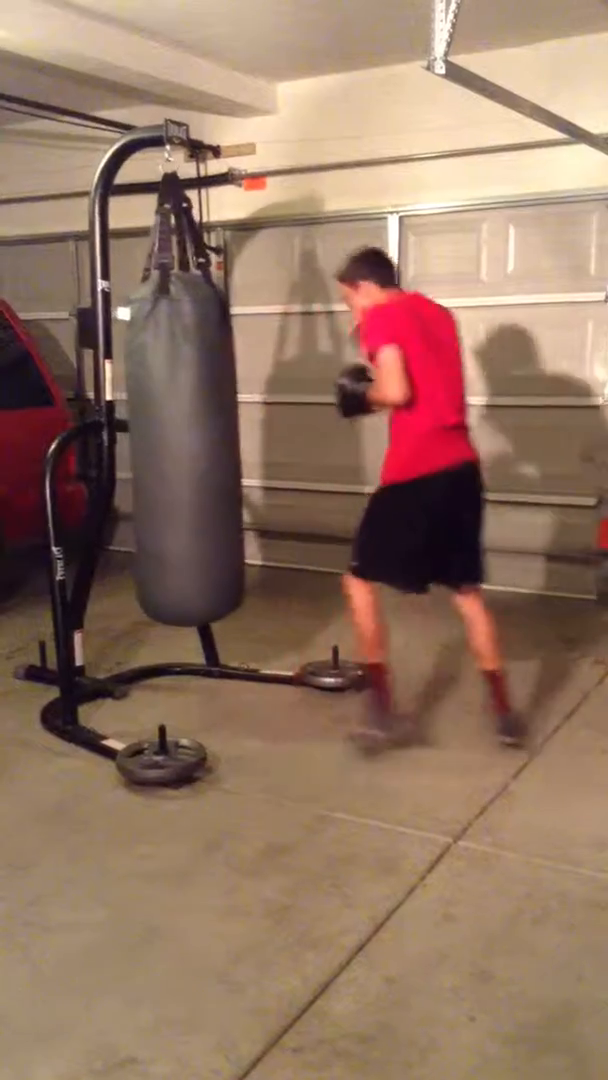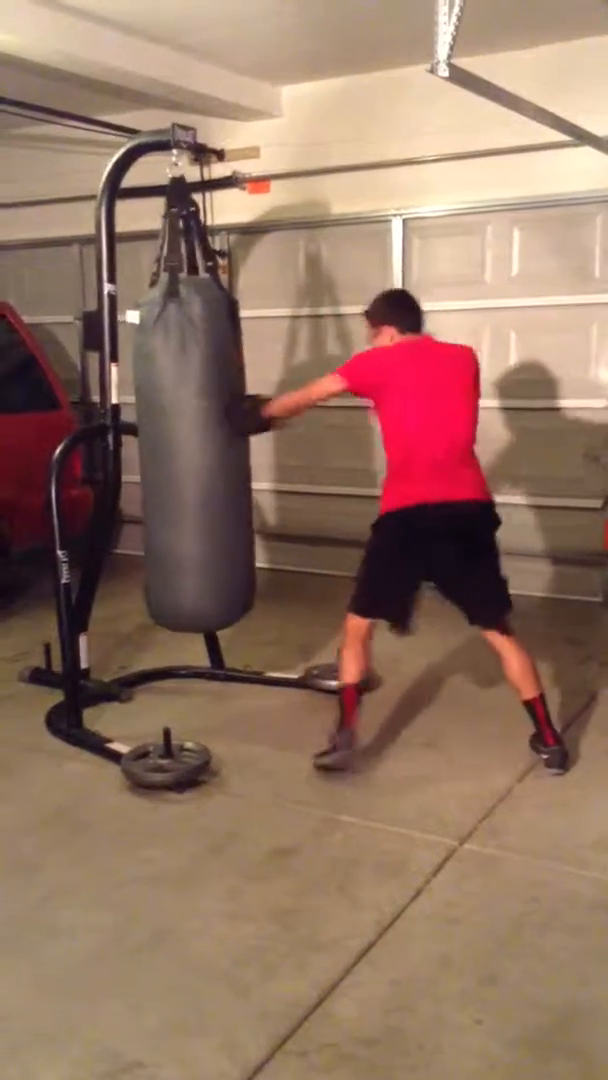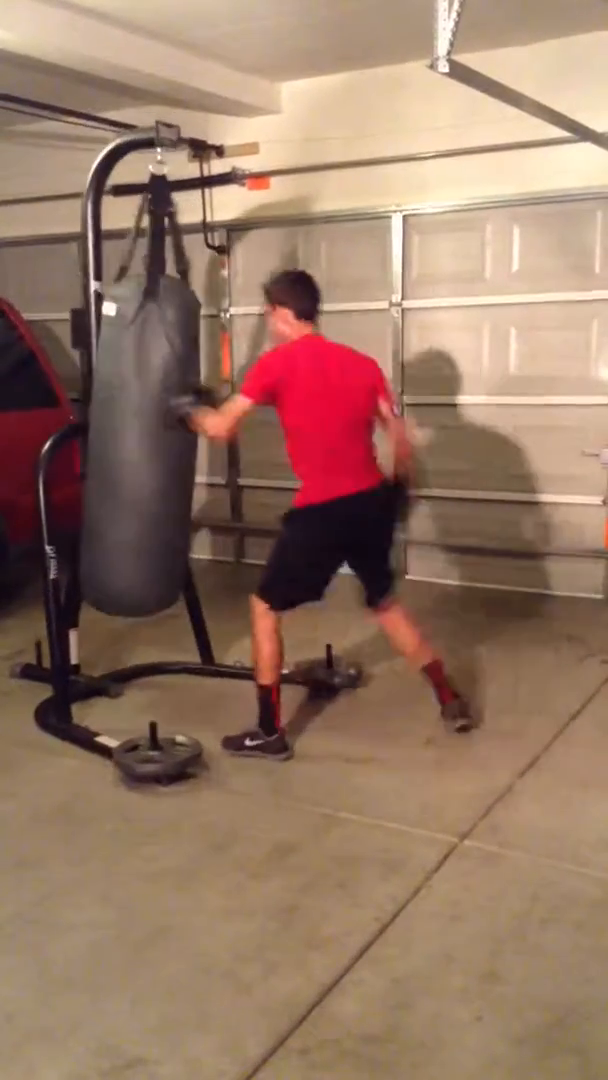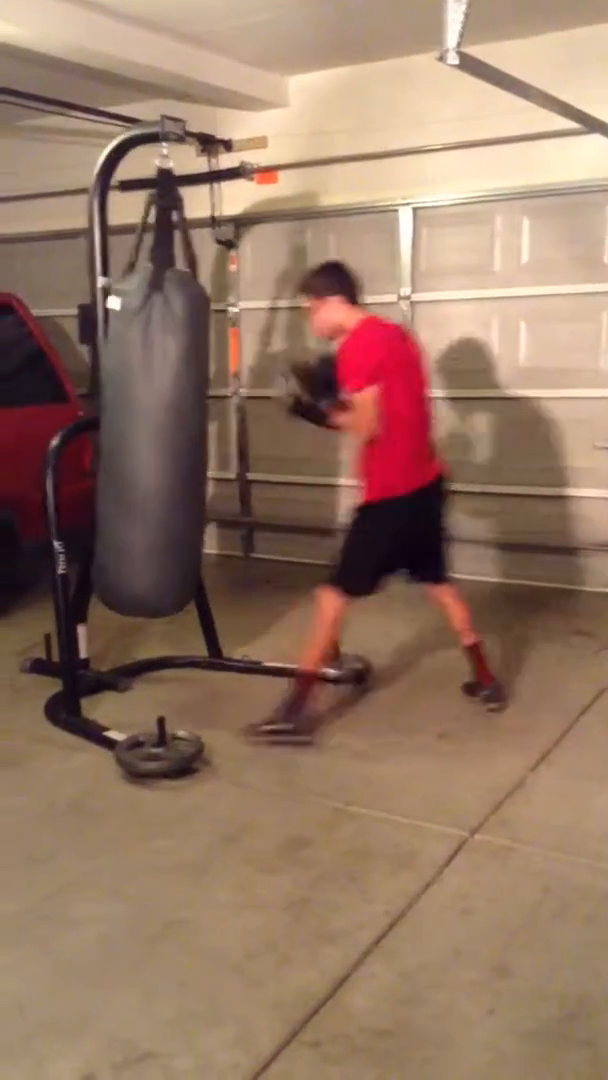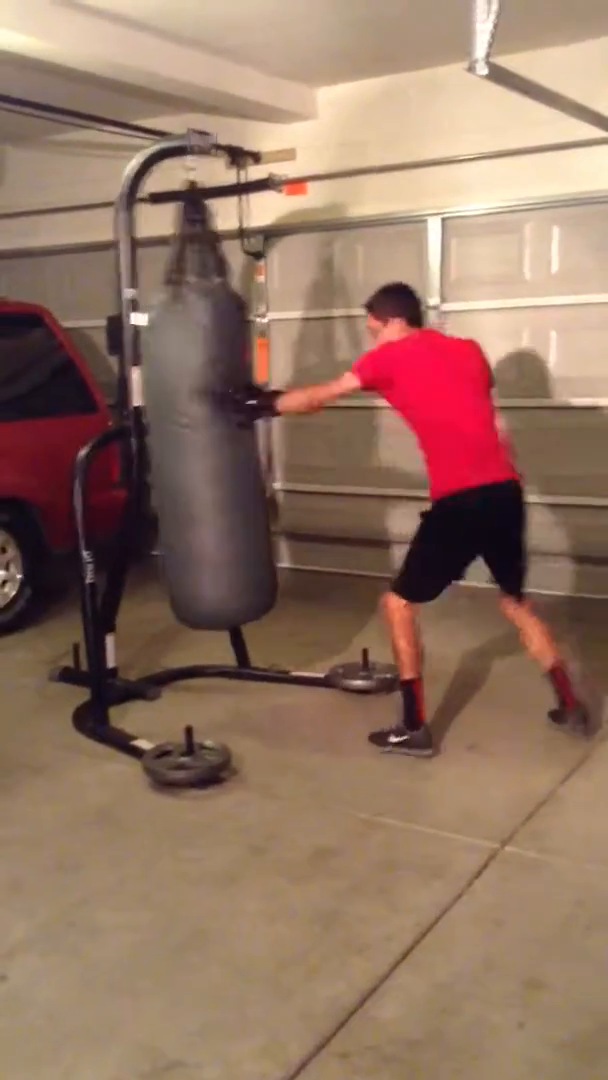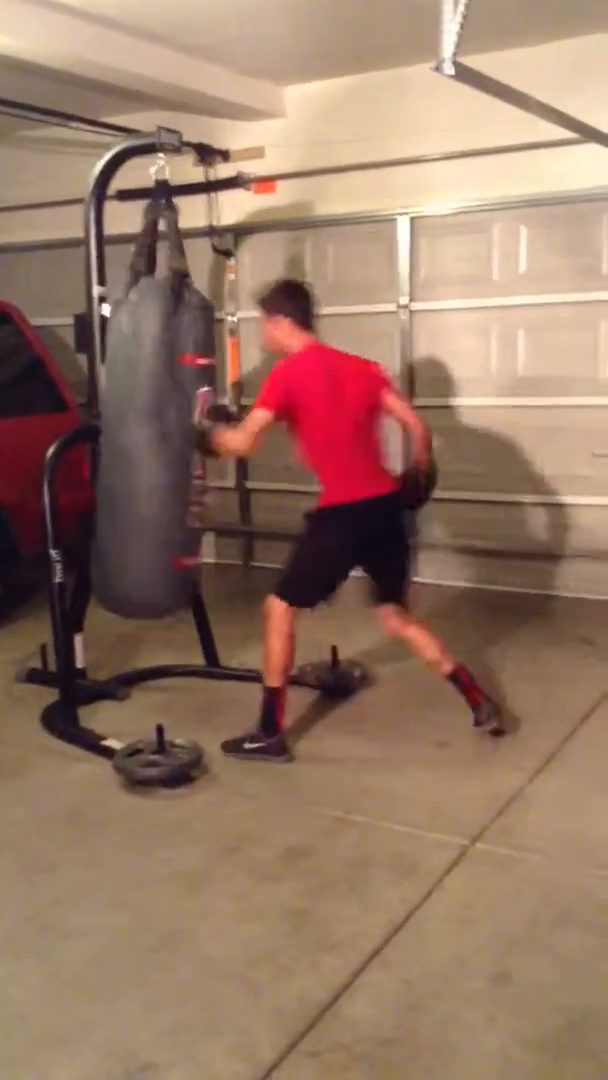
dt=0.5s
person 1, frame 1
left shoulder: (379, 318)
right shoulder: (439, 314)
left elbow: (395, 391)
left wrist: (362, 393)
left hip: (415, 479)
right hip: (461, 466)
left knee: (359, 582)
right knee: (466, 591)
left ankle: (381, 708)
right ankle: (505, 713)
person 1, frame 2
left shoulder: (377, 361)
right shoulder: (465, 358)
left elbow: (303, 399)
left wrist: (255, 413)
left hip: (406, 513)
right hip: (469, 508)
left knee: (358, 623)
right knee: (498, 631)
left ankle: (344, 738)
right ankle: (549, 740)
person 1, frame 3
left shoulder: (277, 363)
right shoulder: (363, 365)
left elbow: (220, 428)
right elbow: (398, 436)
left wrist: (190, 413)
right wrist: (399, 486)
left hip: (322, 508)
right hip: (373, 500)
left knee: (263, 608)
right knee: (386, 606)
left ankle: (270, 732)
right ankle: (451, 700)
person 1, frame 4
left shoulder: (358, 345)
right shoulder: (395, 334)
left elbow: (368, 428)
left wrist: (322, 412)
right wrist: (345, 401)
left hip: (391, 493)
right hip: (426, 482)
left knee: (334, 598)
right knee: (436, 583)
left ankle: (294, 712)
right ankle: (486, 681)
person 1, frame 5
left shoulder: (393, 355)
right shoulder: (470, 352)
left elbow: (322, 396)
left wrist: (266, 402)
left hip: (462, 499)
right hip: (504, 491)
left knee: (398, 604)
right knee: (513, 602)
left ankle: (414, 727)
right ankle: (571, 707)
person 1, frame 6
left shoulder: (289, 370)
right shoulder: (362, 368)
left elbow: (242, 442)
right elbow: (416, 424)
left wrist: (197, 435)
right wrist: (419, 470)
left hip: (345, 509)
right hip: (386, 503)
left knee: (279, 608)
right knee: (394, 616)
left ankle: (269, 733)
right ankle: (478, 702)
